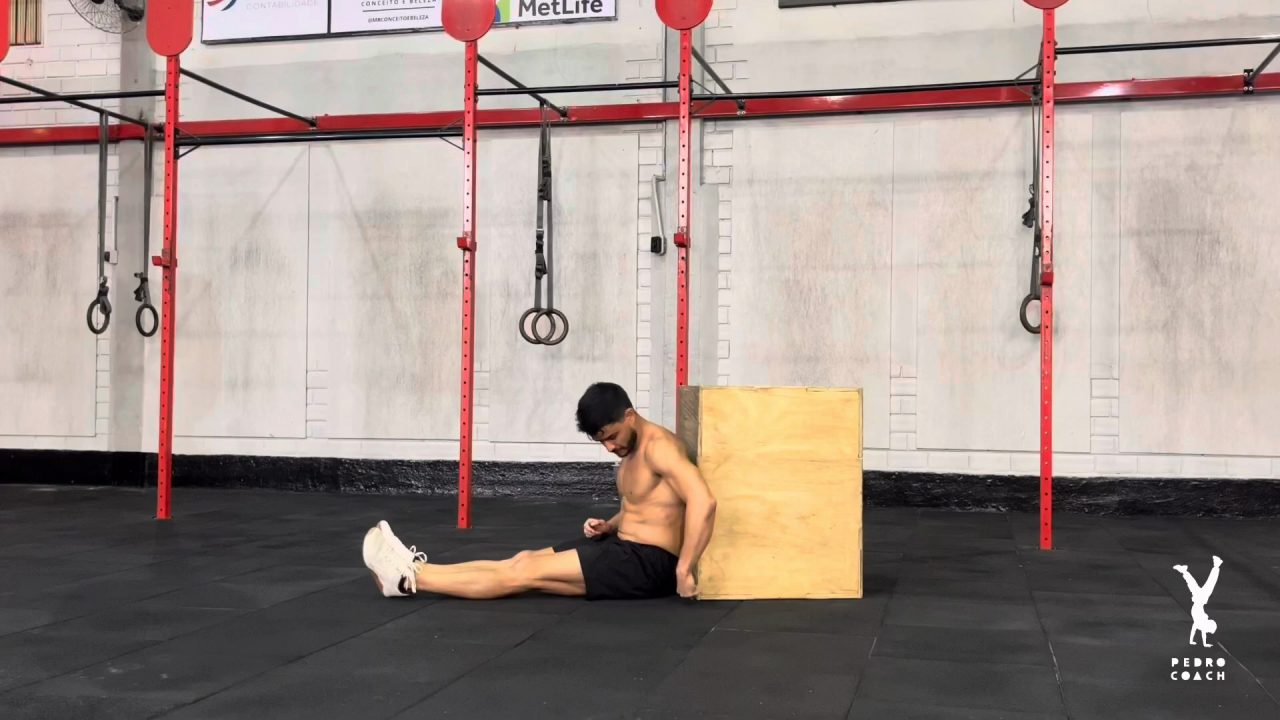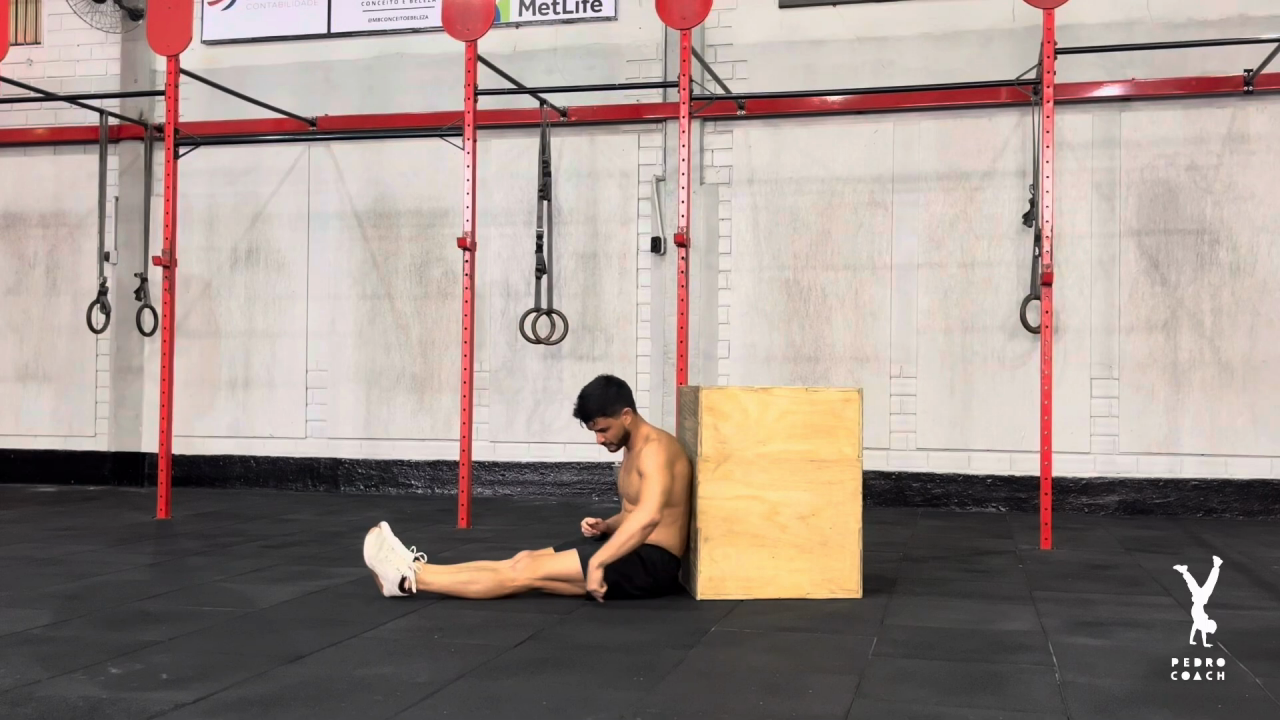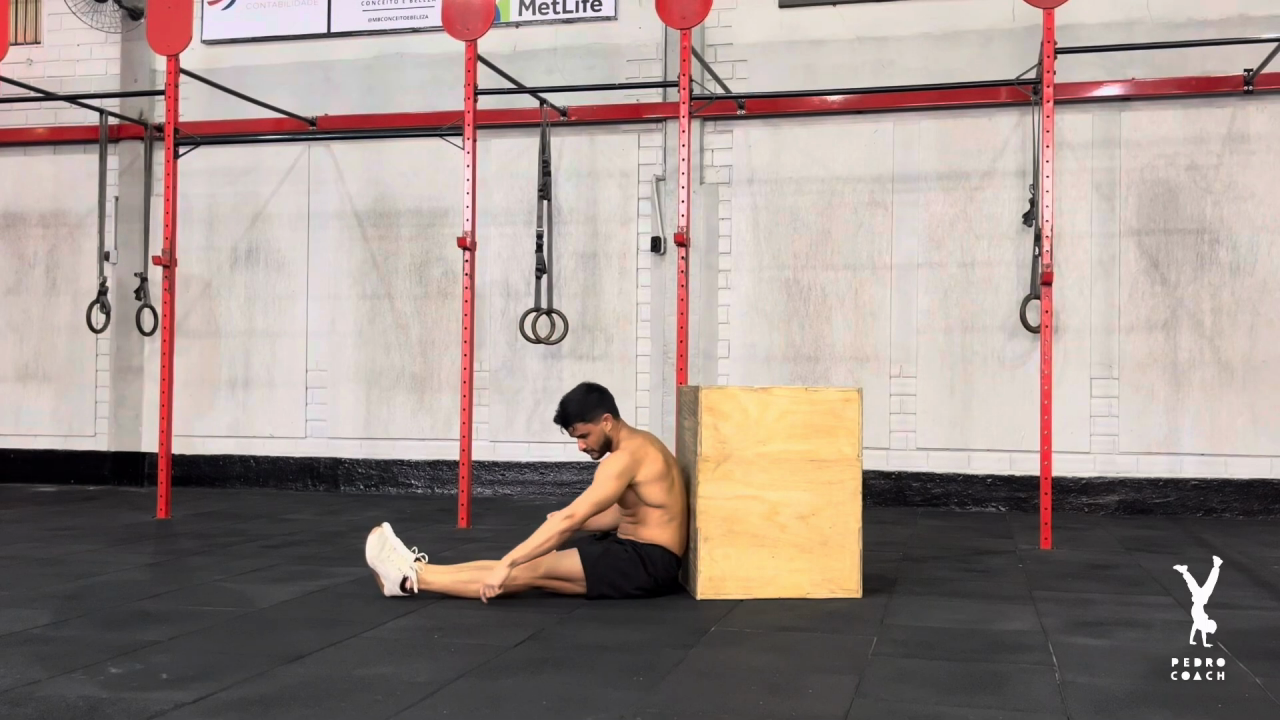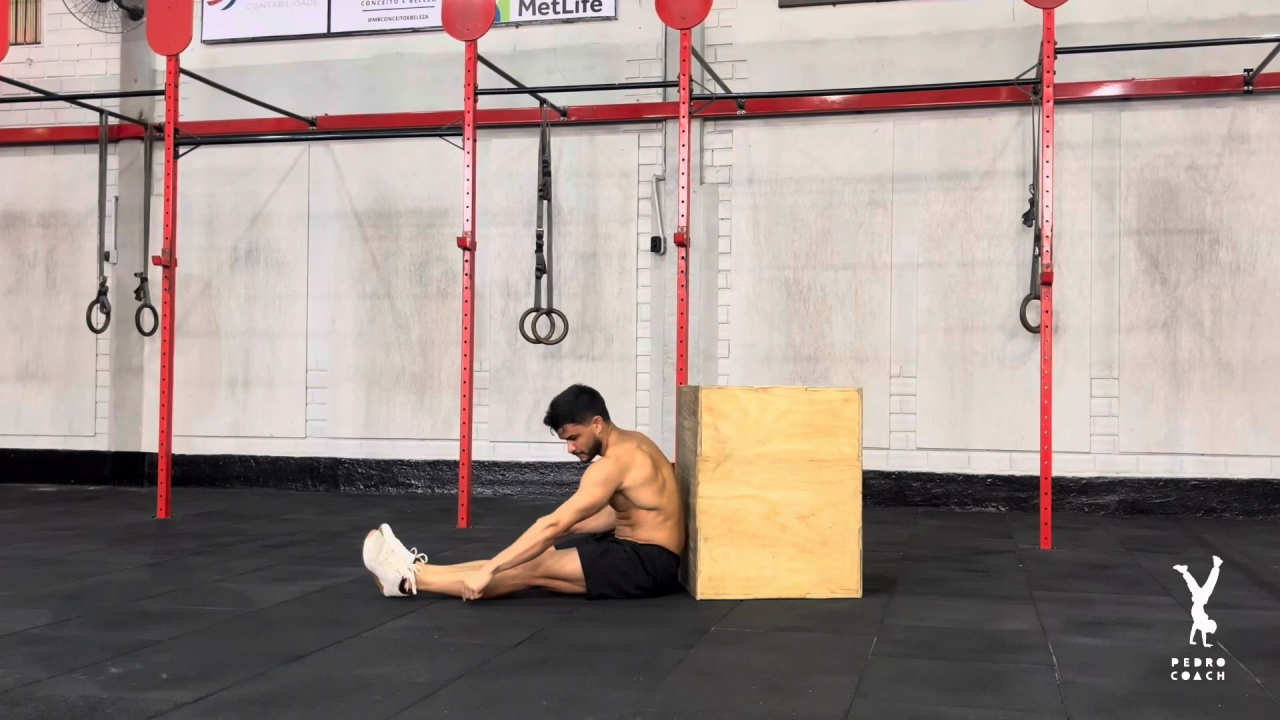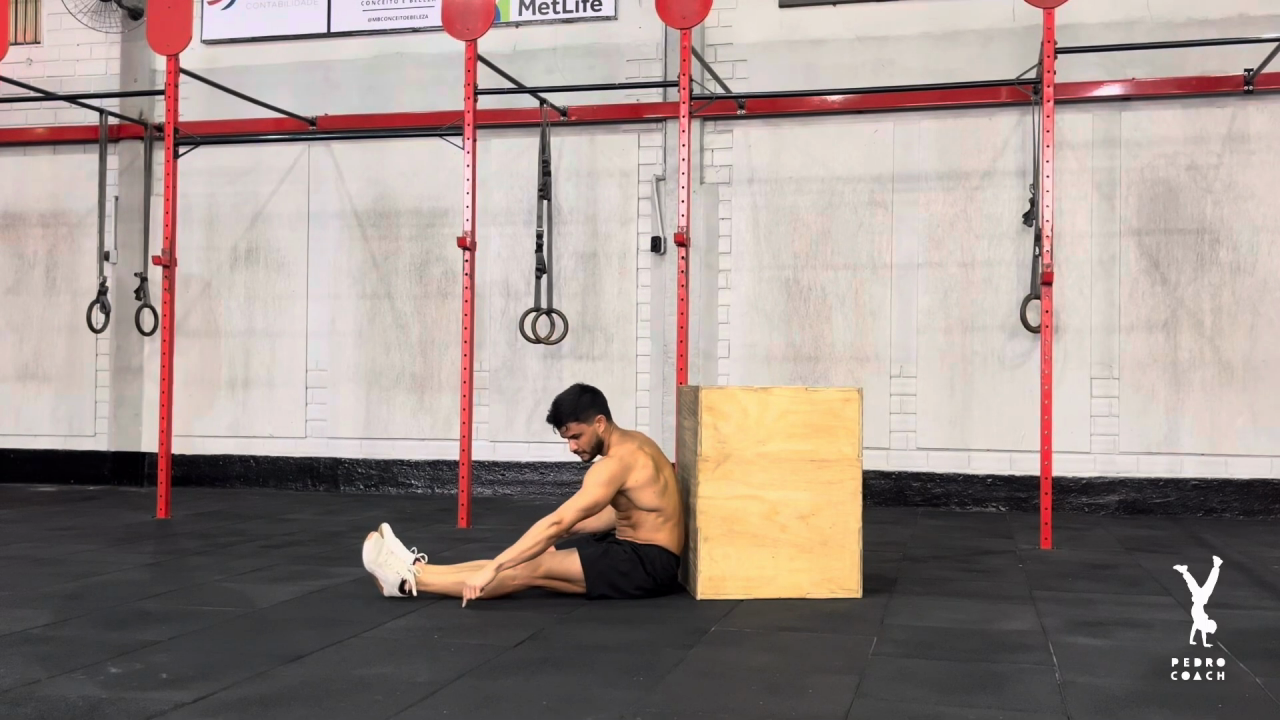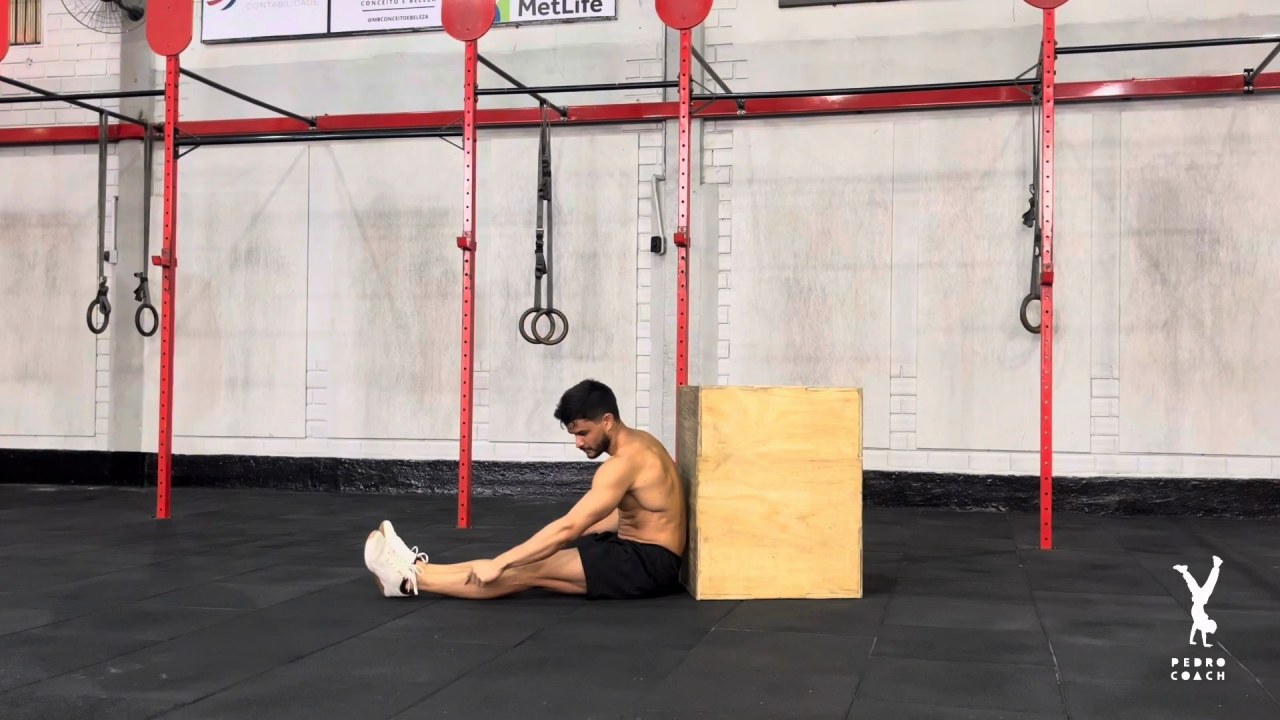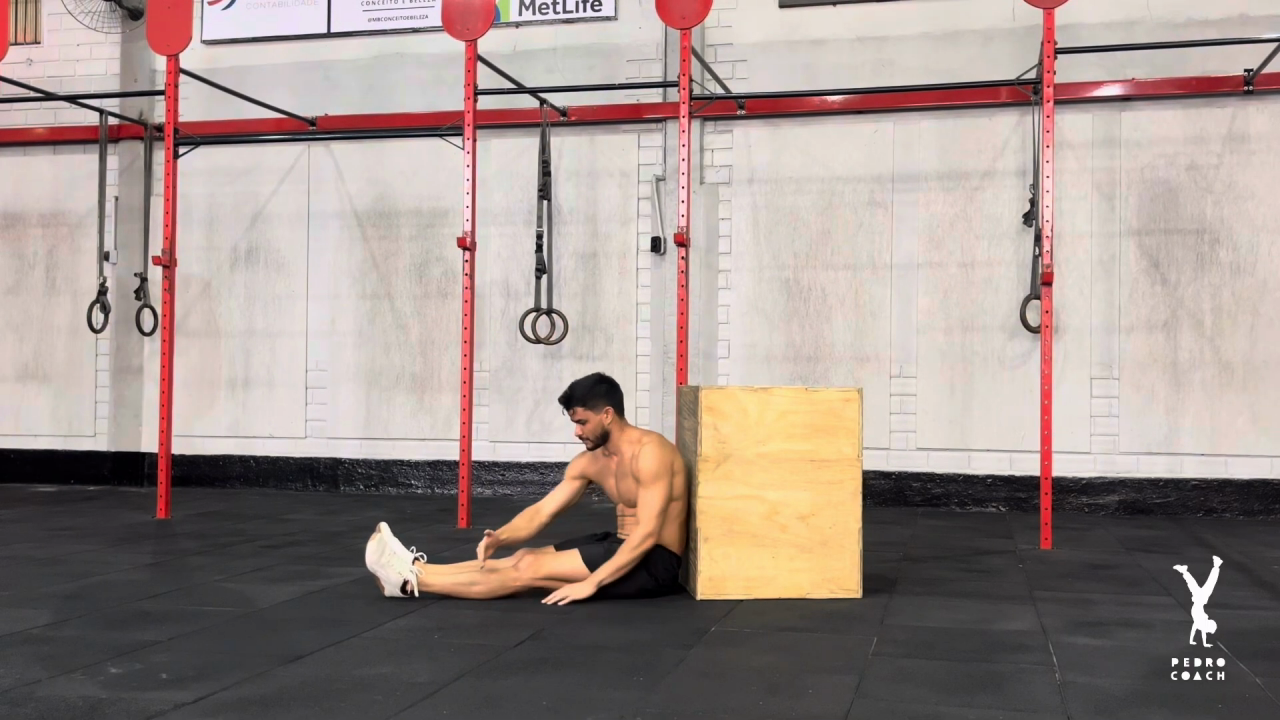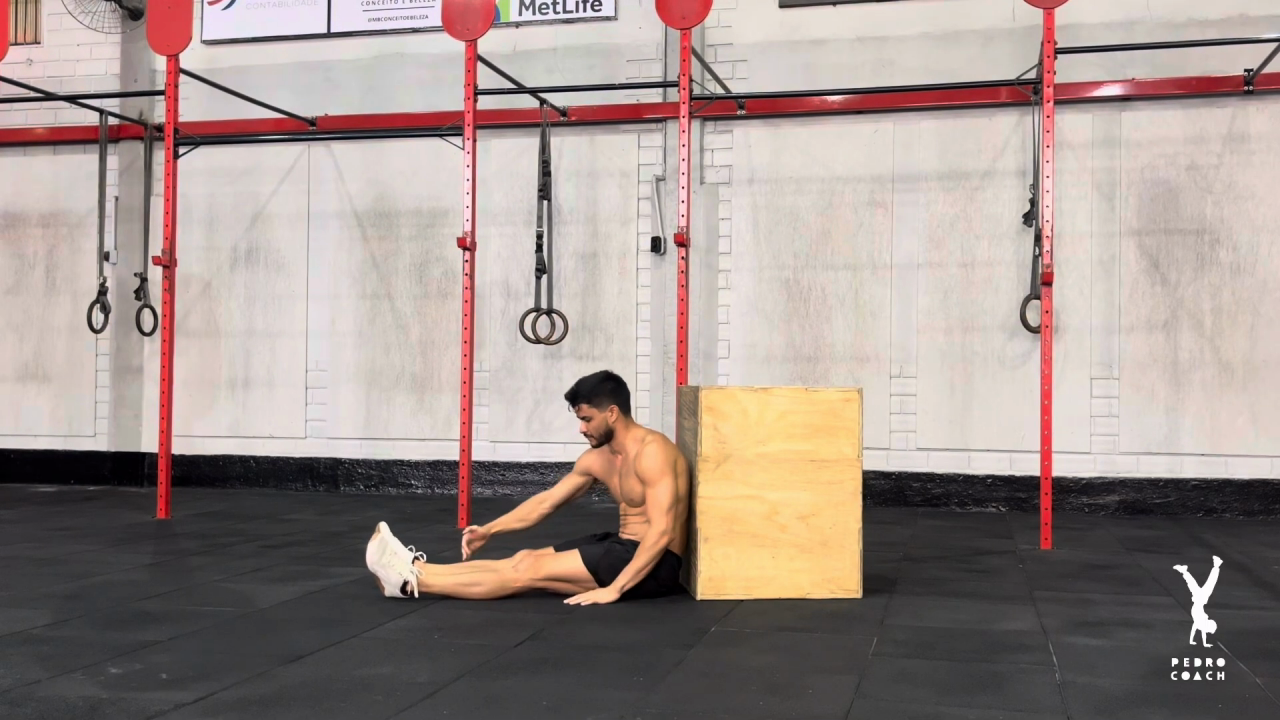
dt=0.4s
person 1, frame 1
left shoulder: (659, 447)
right shoulder: (634, 449)
left elbow: (703, 502)
left wrist: (683, 569)
right wrist: (608, 526)
left hip: (647, 563)
right hip: (627, 547)
left knee: (528, 572)
right knee: (525, 559)
left ankle: (409, 577)
right ankle: (416, 570)
person 1, frame 2
left shoulder: (654, 449)
right shoulder: (636, 447)
left elbow: (650, 516)
left wrist: (596, 564)
right wrist: (605, 526)
left hip: (649, 564)
right hip: (637, 553)
left knee: (526, 573)
right knee: (524, 559)
left ankle: (409, 577)
right ankle: (414, 570)
person 1, frame 3
left shoulder: (628, 456)
right shoulder: (635, 445)
left elbow: (570, 518)
left wrist: (507, 563)
right wrist: (573, 523)
left hip: (649, 563)
right hip: (634, 549)
left knee: (529, 570)
right knee: (527, 559)
left ankle: (409, 578)
right ankle: (416, 569)
person 1, frame 4
left shoulder: (615, 461)
right shoulder: (629, 444)
left elbow: (553, 525)
left wrist: (489, 570)
right wrist: (566, 527)
left hip: (649, 563)
right hip: (632, 548)
left knee: (531, 570)
right knee: (523, 559)
left ankle: (409, 578)
right ankle: (416, 569)
person 1, frame 5
left shoulder: (617, 462)
right shoulder: (630, 444)
left elbow: (557, 522)
left wrist: (492, 569)
right wrist: (567, 530)
left hip: (648, 563)
right hip: (632, 548)
left knee: (530, 570)
right knee: (523, 559)
left ankle: (408, 580)
right ankle: (417, 568)
person 1, frame 6
left shoulder: (625, 461)
right shoulder: (635, 444)
left elbow: (568, 529)
left wrist: (500, 563)
left hip: (650, 564)
right hip: (632, 549)
left knee: (529, 571)
right knee: (522, 560)
left ankle: (409, 580)
right ankle: (417, 568)
person 1, frame 7
left shoulder: (650, 452)
right shoulder: (590, 462)
left elbow: (649, 532)
right elbow: (542, 511)
left wrist: (592, 582)
right wrist: (498, 537)
left hip: (654, 563)
right hip: (623, 548)
left knee: (531, 571)
right knee: (522, 557)
left ankle: (411, 582)
right ankle: (416, 569)
person 1, frame 8
left shoulder: (652, 452)
right shoulder: (598, 458)
left elbow: (662, 532)
right elbow: (546, 500)
left wrist: (614, 589)
right wrist: (488, 530)
left hip: (653, 566)
right hip: (624, 547)
left knee: (531, 572)
right knee: (524, 558)
left ankle: (411, 582)
right ankle: (416, 568)
